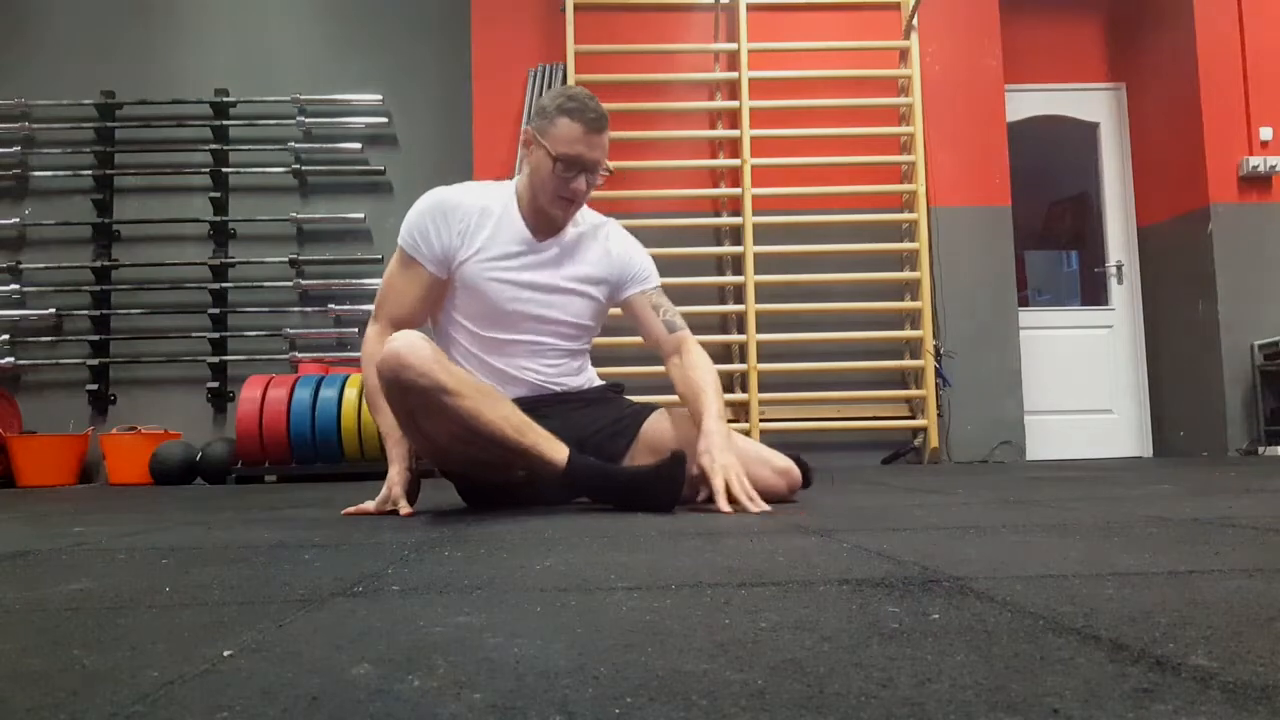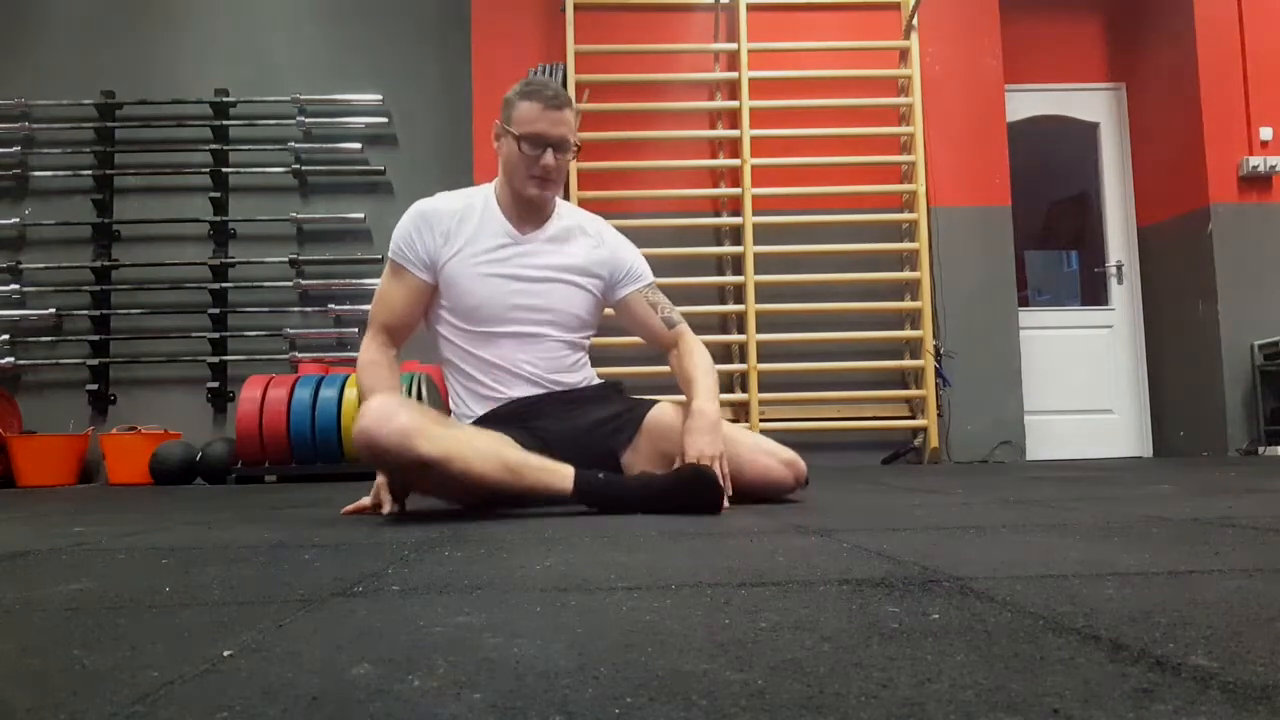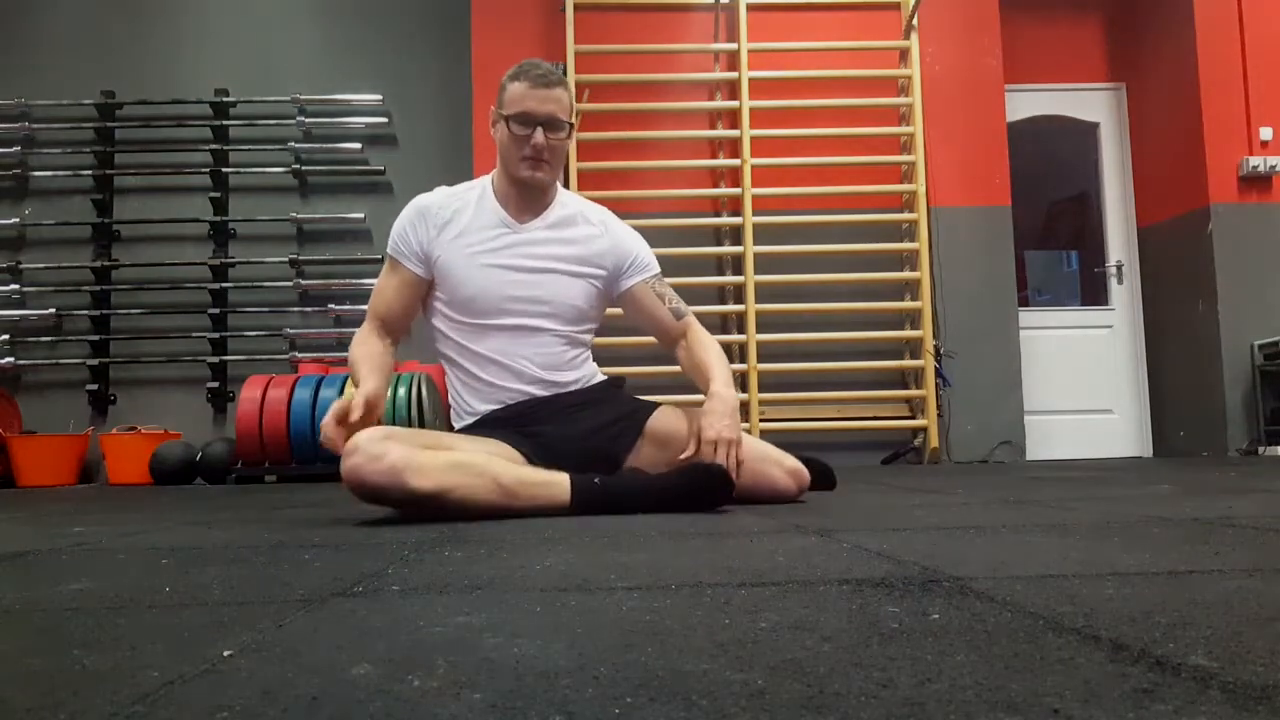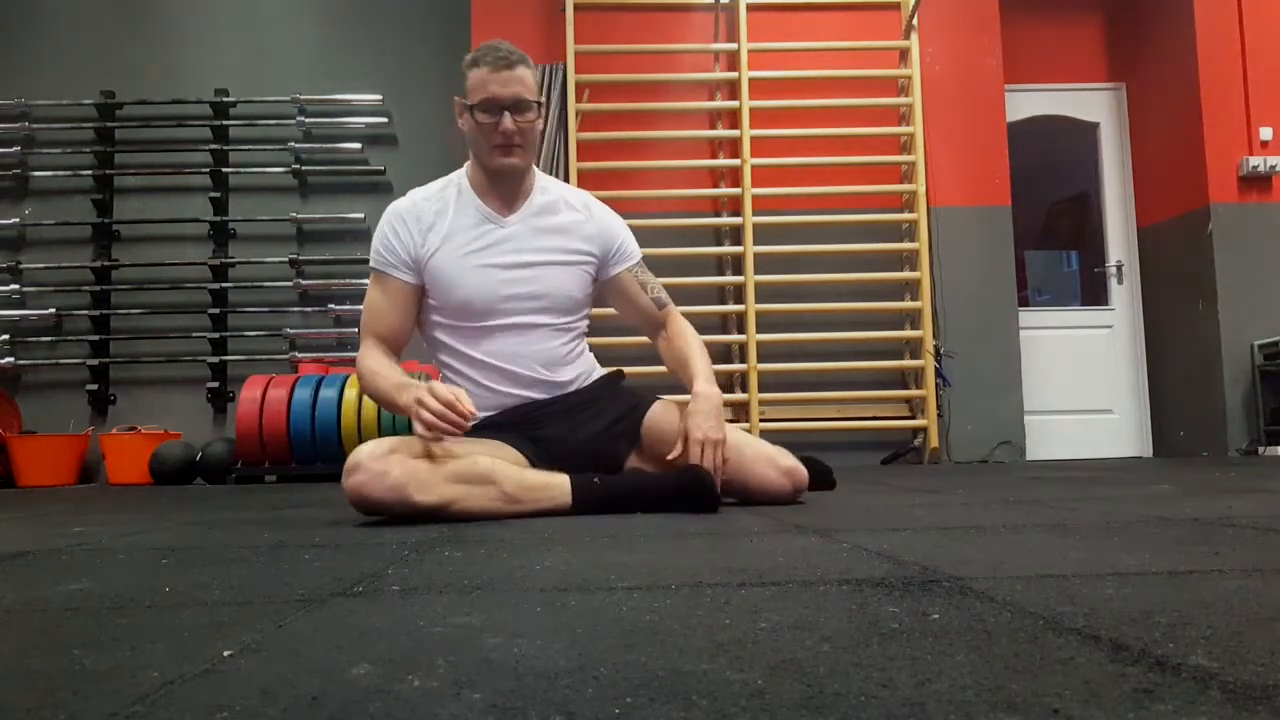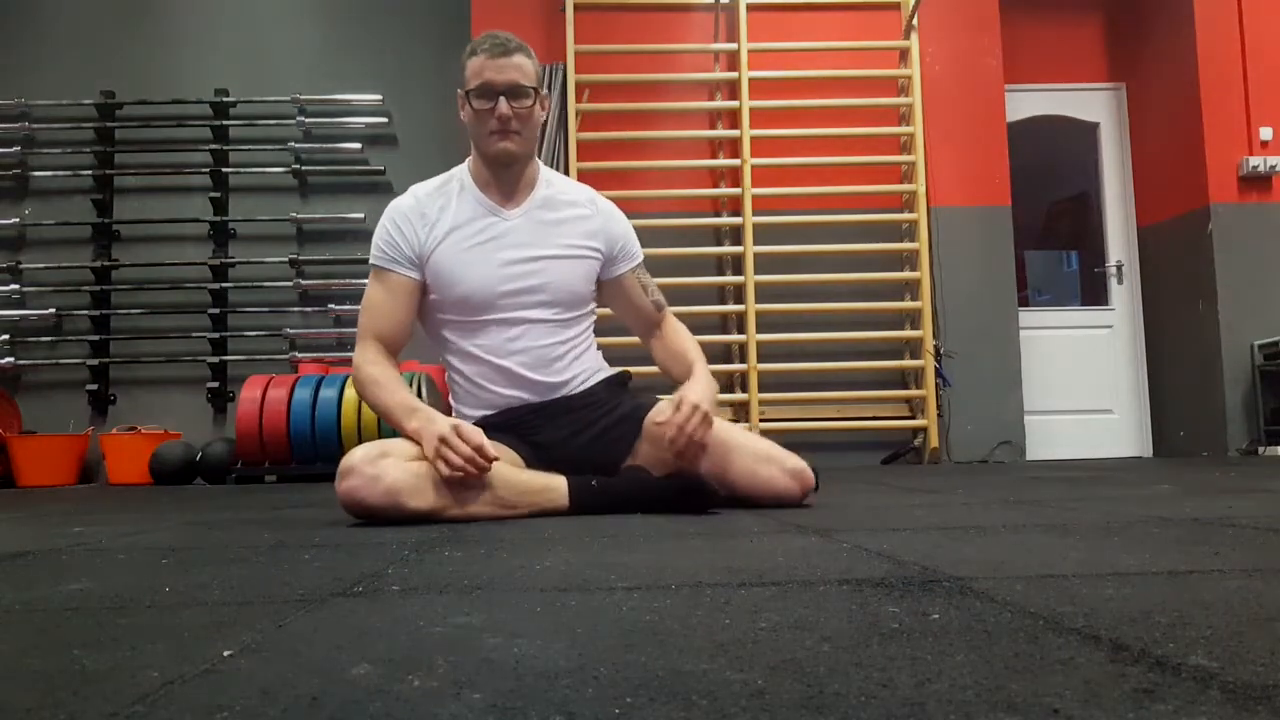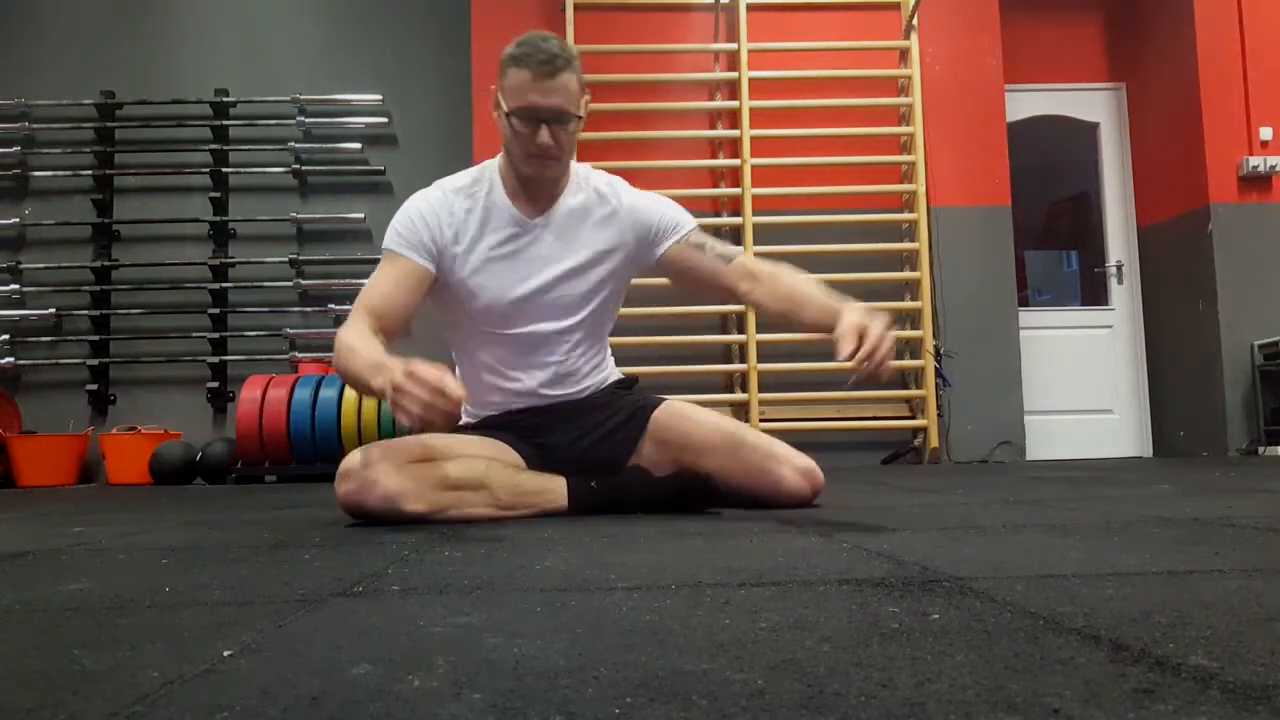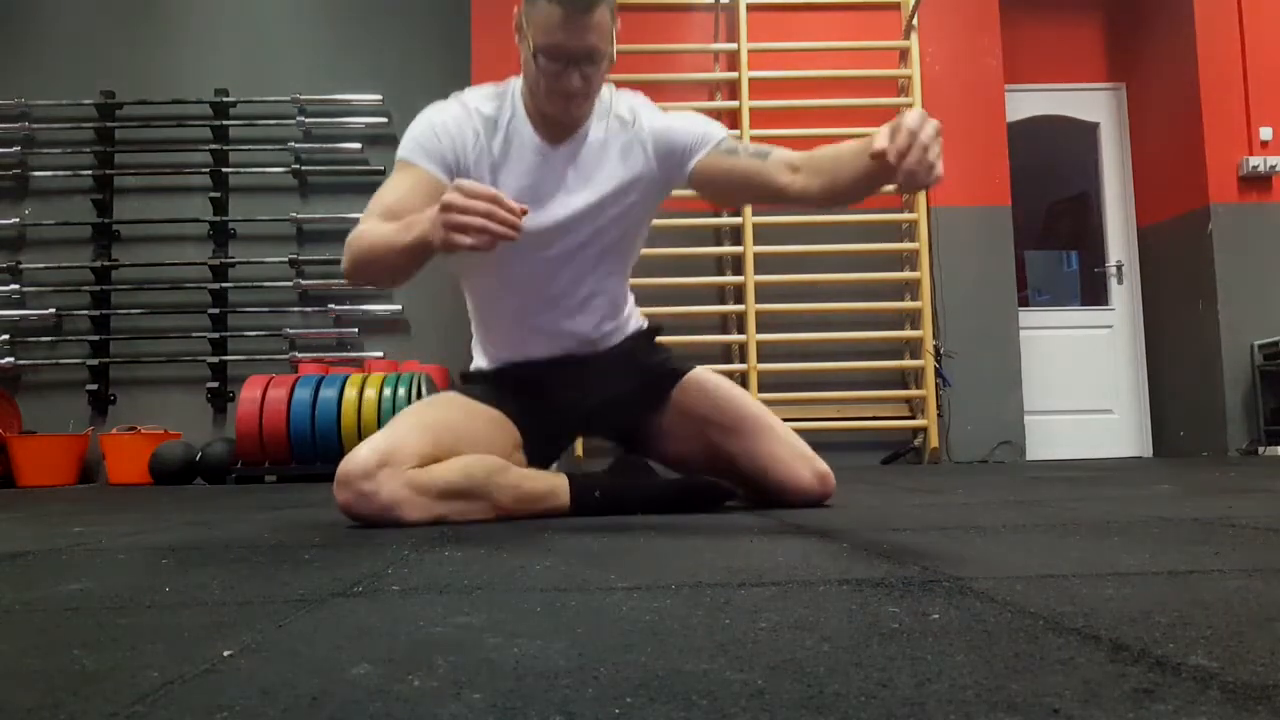
dt=0.4s
person 1, frame 1
left shoulder: (615, 246)
right shoulder: (449, 213)
left elbow: (681, 348)
right elbow: (383, 334)
left wrist: (714, 437)
right wrist: (399, 461)
left hip: (590, 416)
right hip: (488, 440)
left knee: (780, 477)
right knee: (404, 352)
right ankle: (605, 480)
person 1, frame 2
left shoulder: (602, 242)
right shoulder: (433, 223)
left elbow: (680, 341)
right elbow: (381, 342)
left wrist: (706, 412)
right wrist: (393, 448)
left hip: (593, 412)
right hip: (495, 434)
left knee: (784, 470)
right knee: (376, 427)
right ankle: (612, 487)
person 1, frame 3
left shoulder: (606, 233)
right shoulder: (431, 217)
left elbow: (684, 332)
right elbow: (379, 331)
left wrist: (720, 393)
right wrist: (367, 387)
left hip: (597, 412)
right hip: (494, 435)
left knee: (786, 477)
right knee: (363, 458)
right ankle: (612, 490)
person 1, frame 4
left shoulder: (590, 217)
right shoulder: (411, 221)
left elbow: (664, 323)
right elbow: (376, 350)
left wrist: (704, 391)
right wrist: (414, 395)
left hip: (597, 407)
right hip: (496, 435)
left knee: (786, 478)
right knee: (367, 474)
right ankle: (616, 489)
person 1, frame 5
left shoulder: (594, 213)
right shoulder: (414, 216)
left elbow: (658, 324)
right elbow: (373, 352)
left wrist: (698, 378)
right wrist: (424, 421)
left hip: (600, 407)
right hip: (494, 435)
left knee: (788, 479)
right knee: (360, 479)
right ankle: (609, 491)
person 1, frame 6
left shoulder: (626, 209)
right shoulder: (437, 212)
left elbow: (748, 276)
right elbow: (356, 335)
left wrist: (842, 310)
right wrist: (396, 377)
left hip: (606, 408)
right hip: (498, 432)
left knee: (798, 481)
right knee: (363, 480)
left ankle: (612, 482)
right ankle: (605, 493)
person 1, frame 7
left shoulder: (652, 132)
right shoulder: (454, 126)
left elbow: (795, 178)
right elbow: (360, 259)
left wrist: (888, 155)
right wrist: (428, 229)
left hip: (624, 360)
right hip: (512, 381)
left knee: (808, 484)
right knee: (363, 485)
right ankle: (604, 493)
